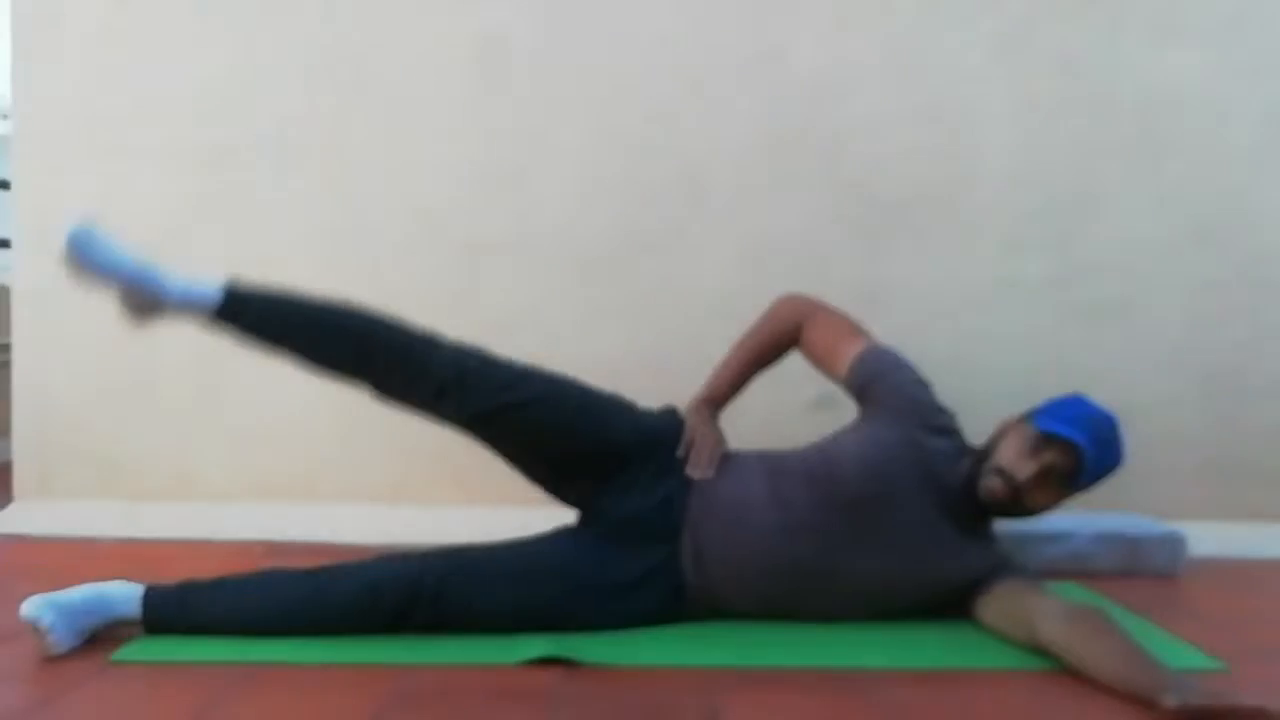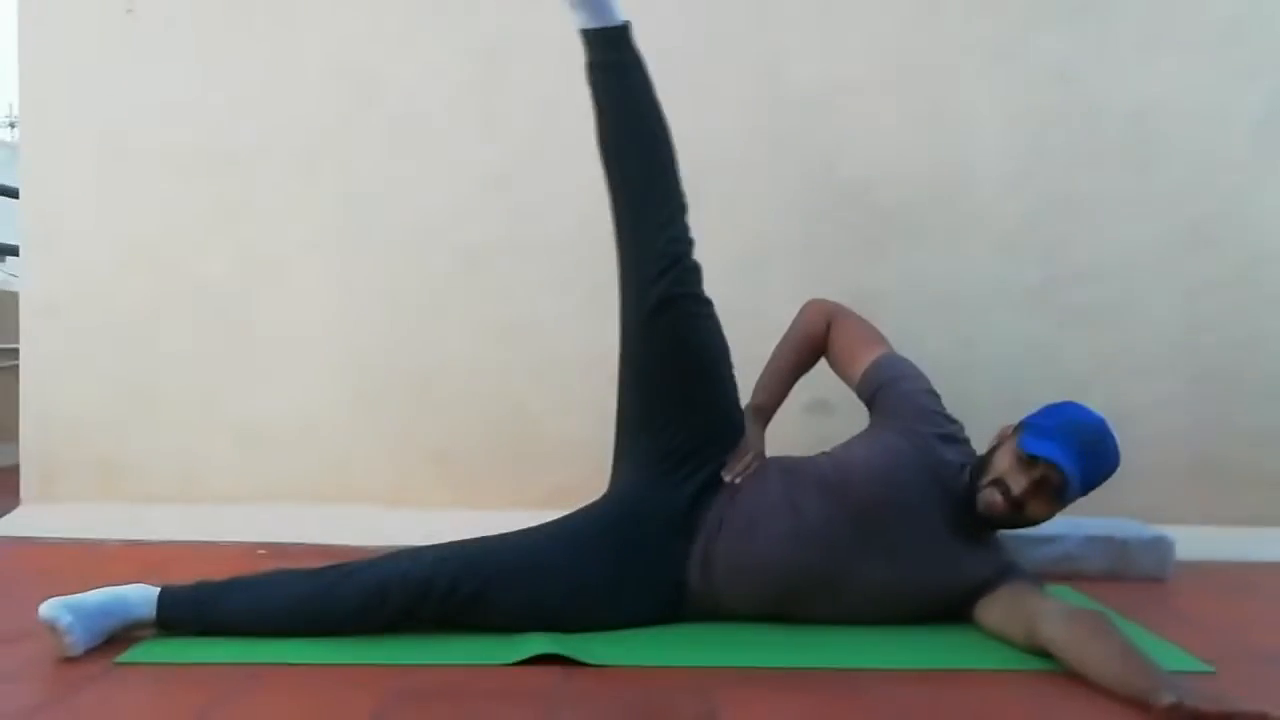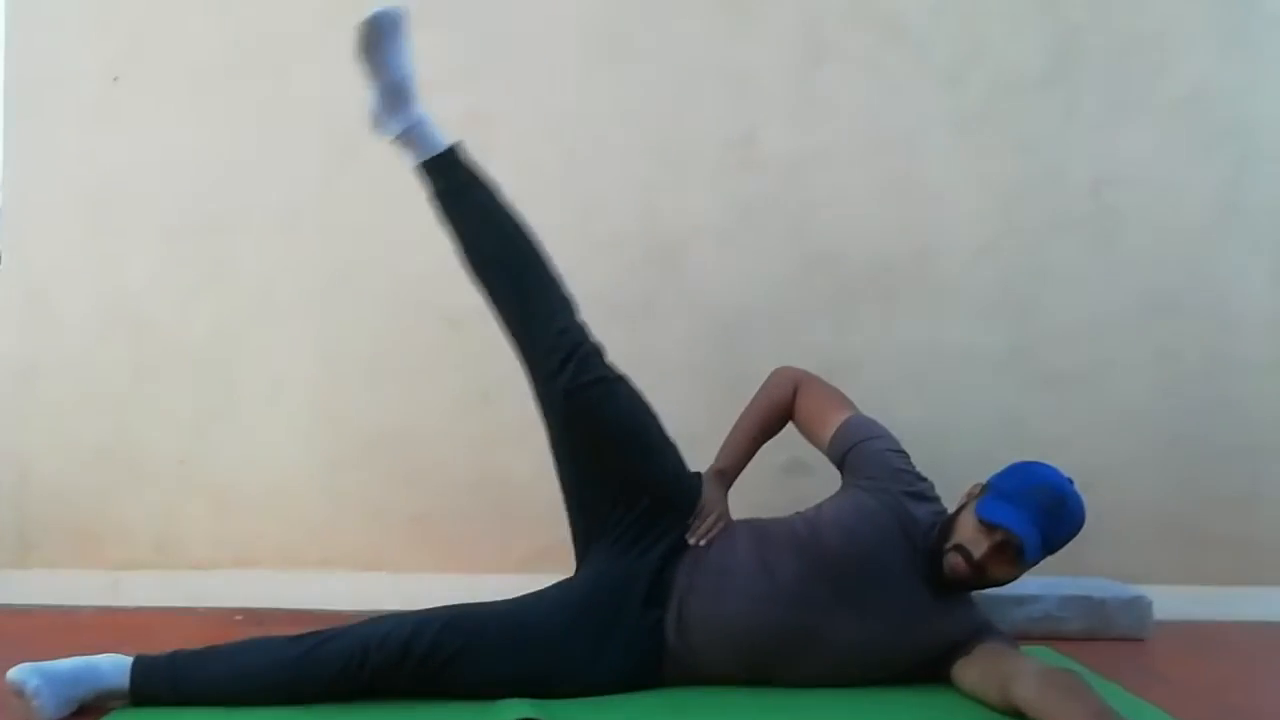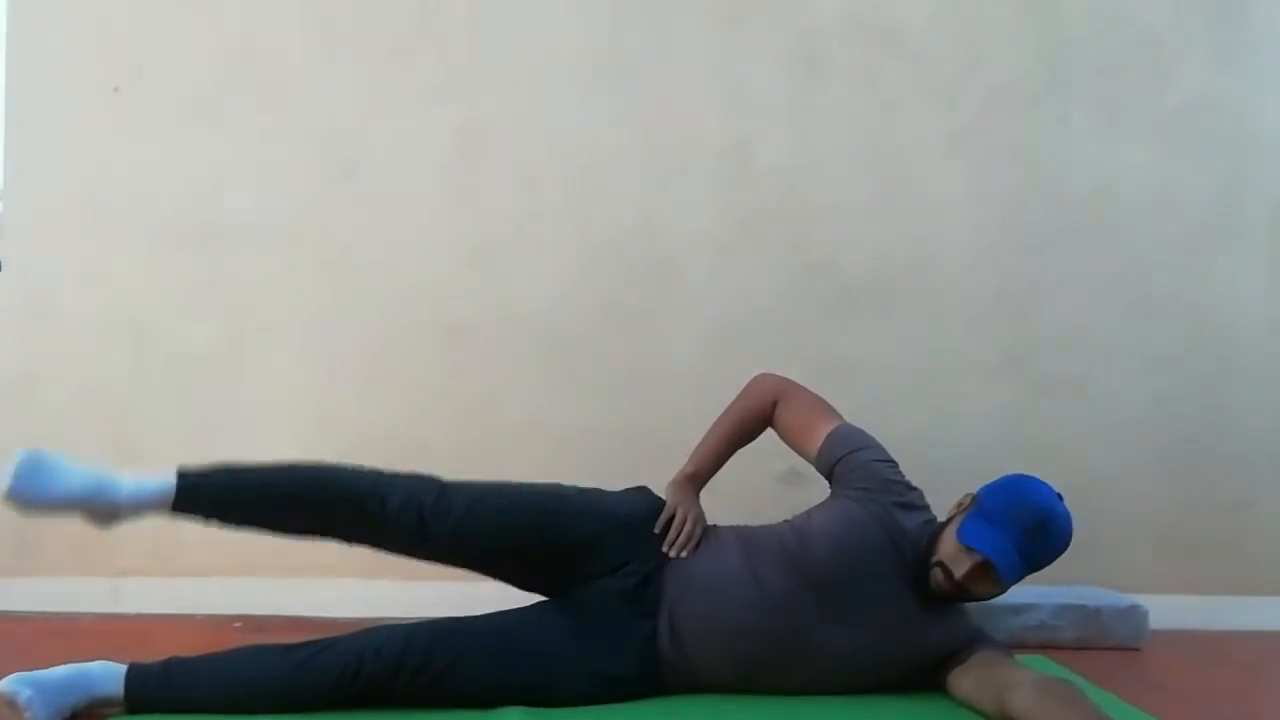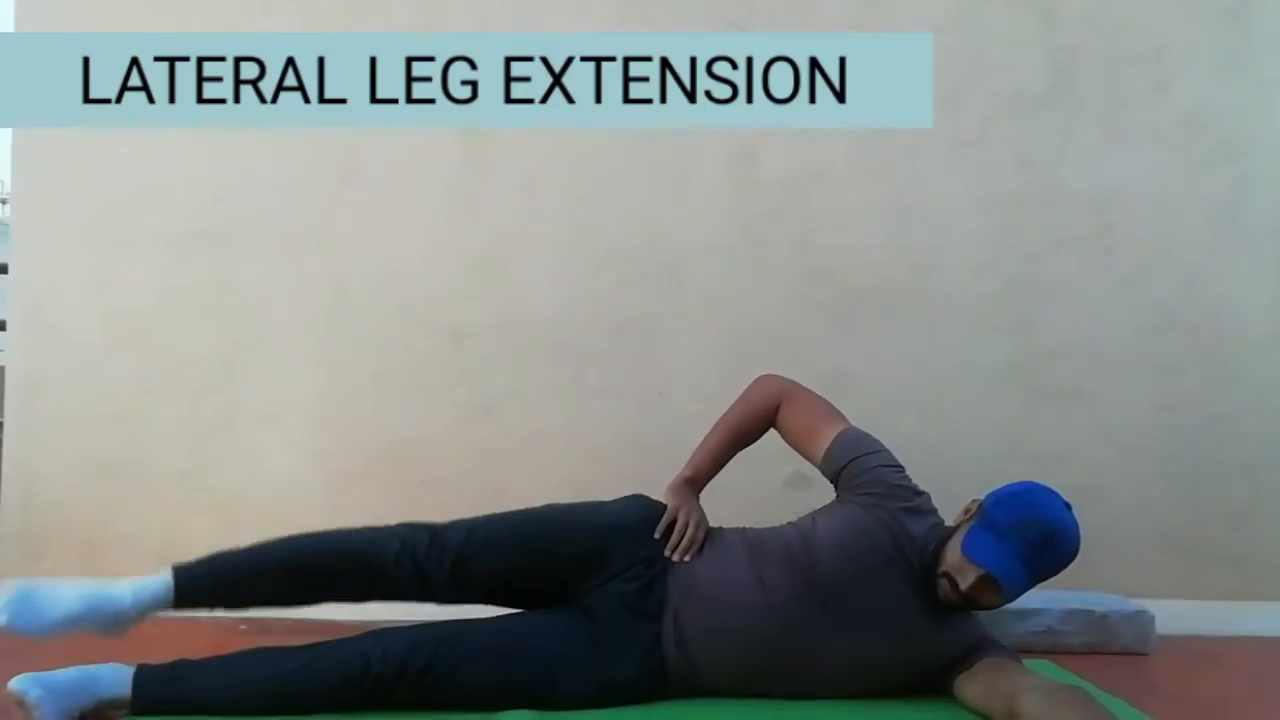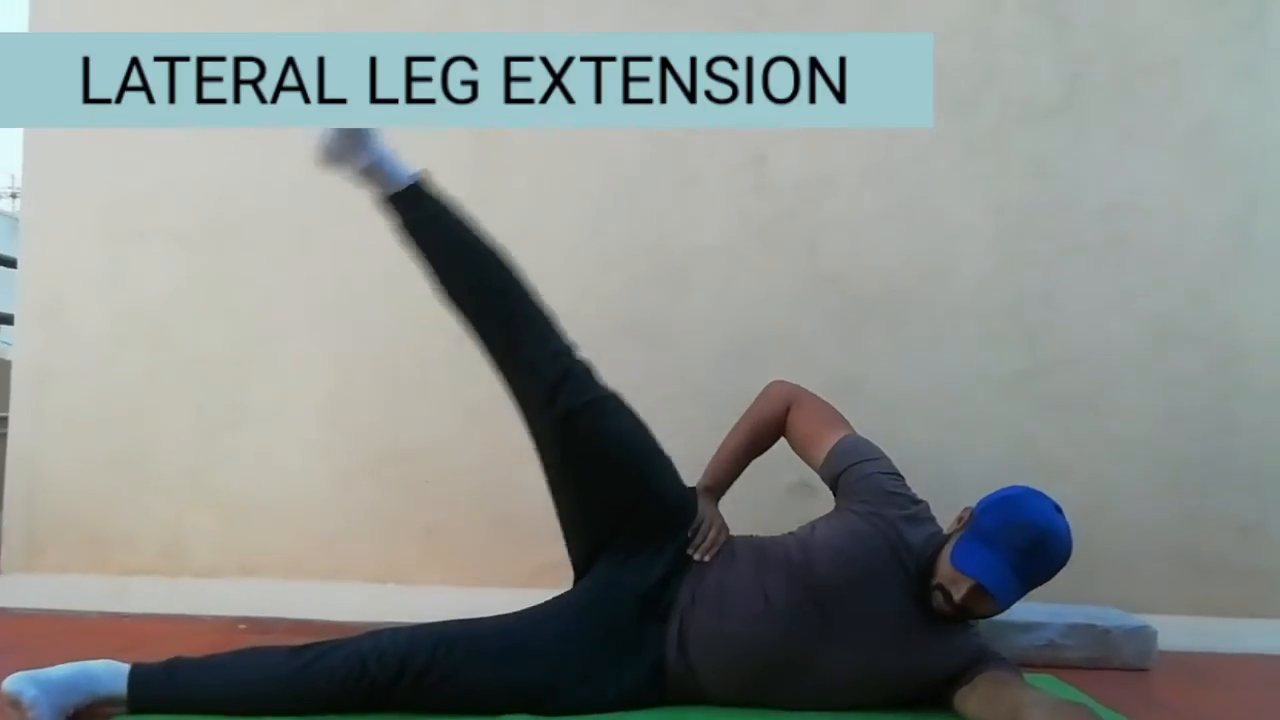
dt=0.4s
person 1, frame 1
left shoulder: (969, 566)
right shoulder: (920, 418)
right elbow: (800, 310)
right wrist: (709, 404)
left hip: (649, 579)
right hip: (652, 468)
left knee: (412, 593)
right knee: (450, 379)
left ankle: (128, 601)
right ankle: (189, 292)
person 1, frame 2
left shoulder: (978, 572)
right shoulder: (930, 434)
right elbow: (827, 314)
right wrist: (756, 419)
left hip: (655, 581)
right hip: (686, 482)
left knee: (429, 587)
right knee: (665, 275)
left ankle: (147, 606)
person 1, frame 3
left shoulder: (952, 629)
right shoulder: (900, 494)
right elbow: (795, 382)
right wrist: (717, 482)
right hip: (652, 544)
right knee: (579, 369)
right ankle: (421, 131)
person 1, frame 4
right shoulder: (886, 496)
right elbow: (775, 388)
right wrist: (687, 481)
right hip: (631, 551)
right knee: (425, 513)
right ankle: (142, 489)
person 1, frame 5
right shoulder: (892, 497)
right elbow: (779, 390)
right wrist: (687, 482)
right hip: (634, 554)
right knee: (414, 557)
right ankle: (136, 592)
person 1, frame 6
right shoulder: (892, 511)
right elbow: (785, 396)
right wrist: (708, 494)
right hip: (654, 548)
right knee: (558, 380)
right ankle: (388, 171)
